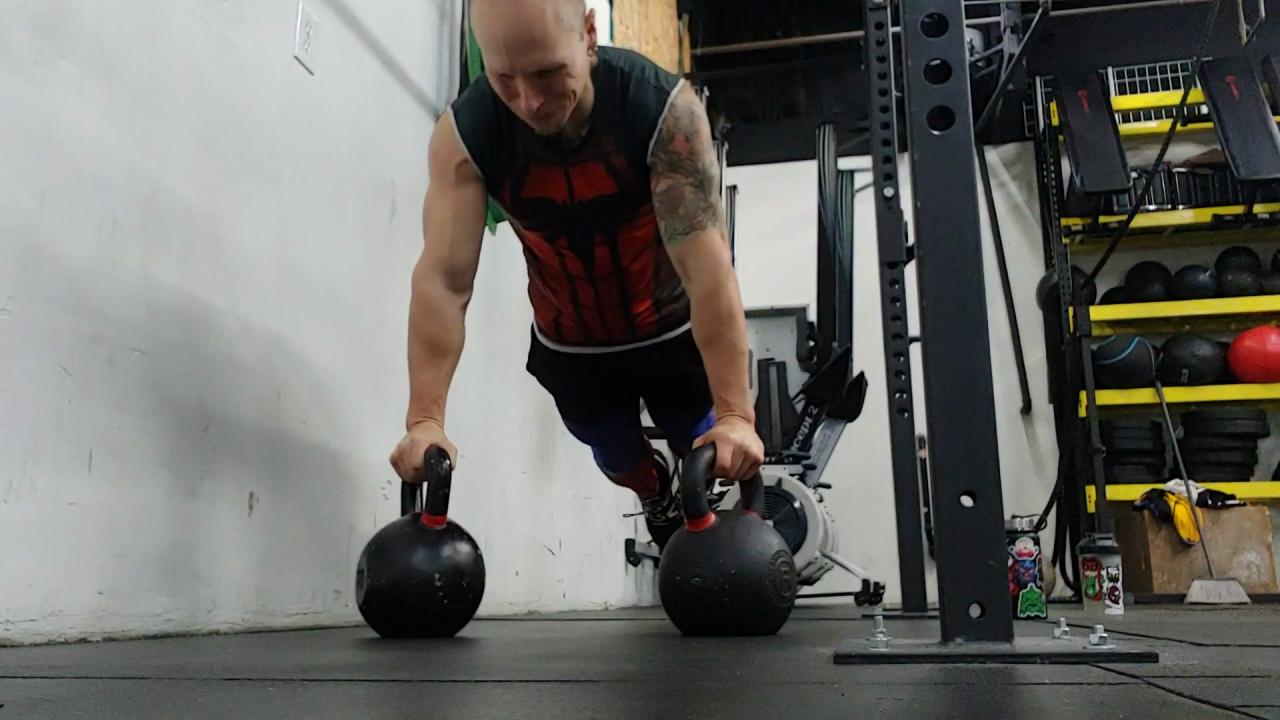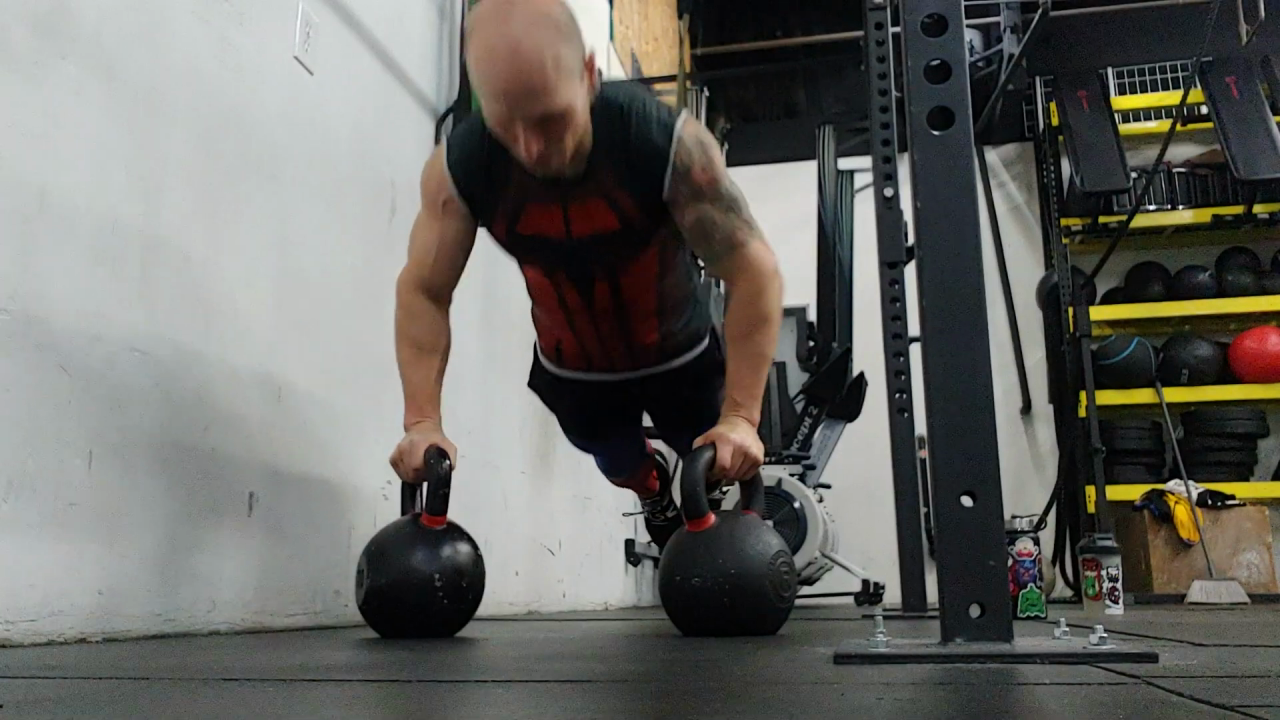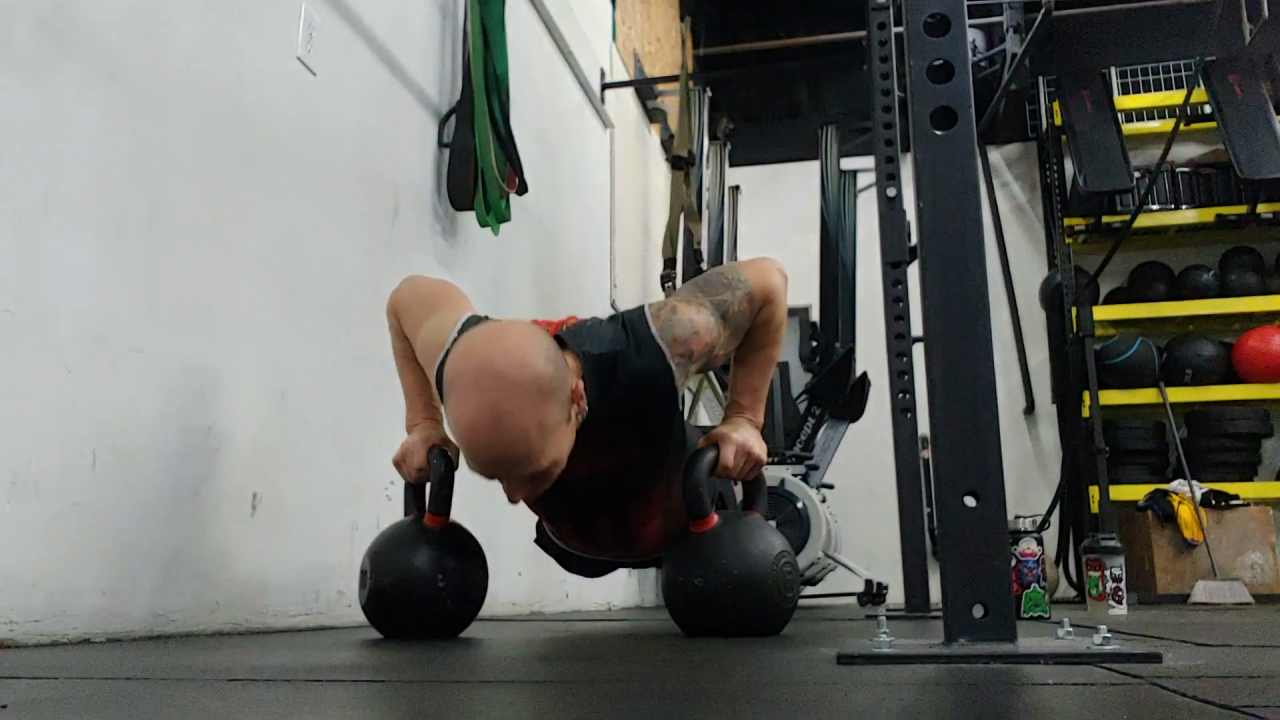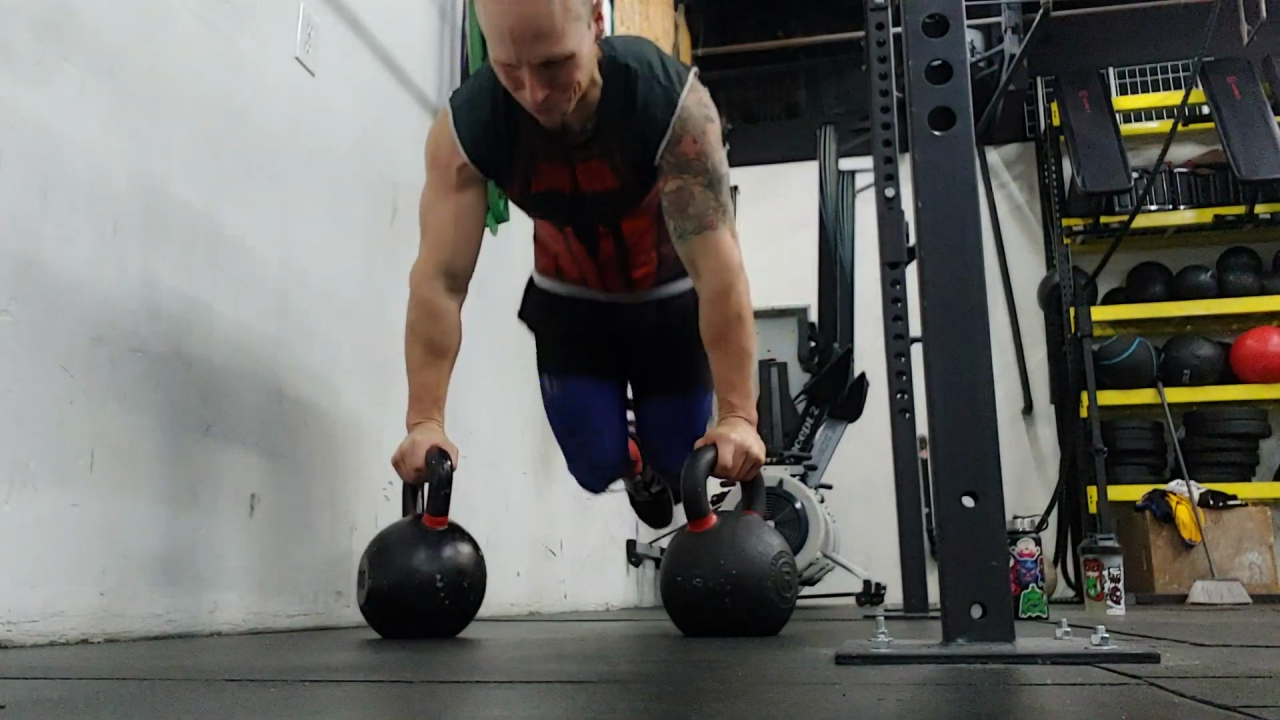
dt=0.7s
person 1, frame 1
left shoulder: (662, 107)
right shoulder: (464, 134)
left elbow: (706, 268)
right elbow: (443, 280)
left wrist: (736, 416)
right wrist: (424, 421)
left hip: (670, 332)
right hip: (570, 346)
left knee: (704, 454)
right knee: (617, 459)
right ankle: (657, 502)
person 1, frame 2
left shoulder: (666, 143)
right shoulder: (458, 167)
left elbow: (753, 273)
right elbow: (425, 292)
left wrist: (740, 416)
right wrist: (422, 418)
left hip: (677, 359)
right hip: (569, 373)
left knee: (711, 472)
right knee: (622, 471)
right ankle: (656, 498)
person 1, frame 3
left shoulder: (655, 355)
right shoulder: (456, 365)
left elbow: (766, 280)
right elbow: (407, 297)
left wrist: (745, 419)
right wrist: (423, 424)
person 1, frame 4
left shoulder: (670, 98)
right shoulder: (465, 124)
left elbow: (716, 266)
right elbow: (441, 279)
left wrist: (737, 418)
right wrist: (424, 422)
left hip: (667, 293)
right hip: (568, 297)
left knee: (675, 463)
right knee: (596, 467)
left ankle: (665, 464)
right ankle: (635, 466)
